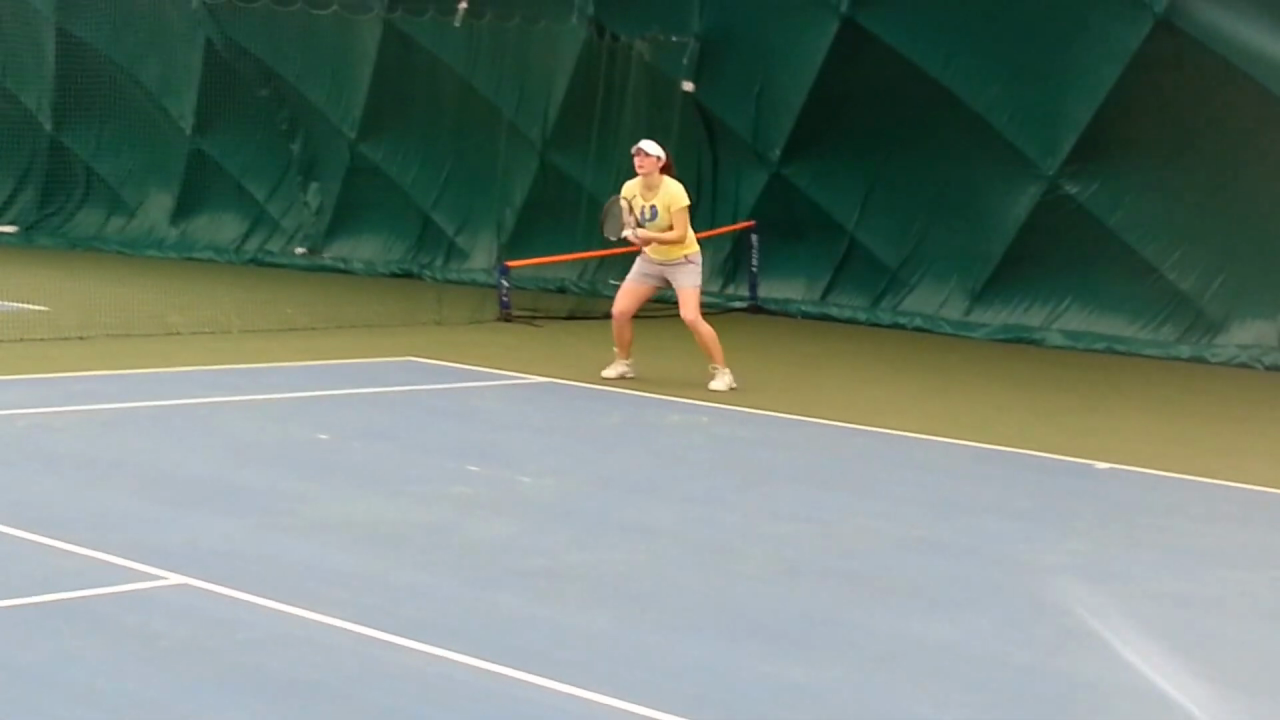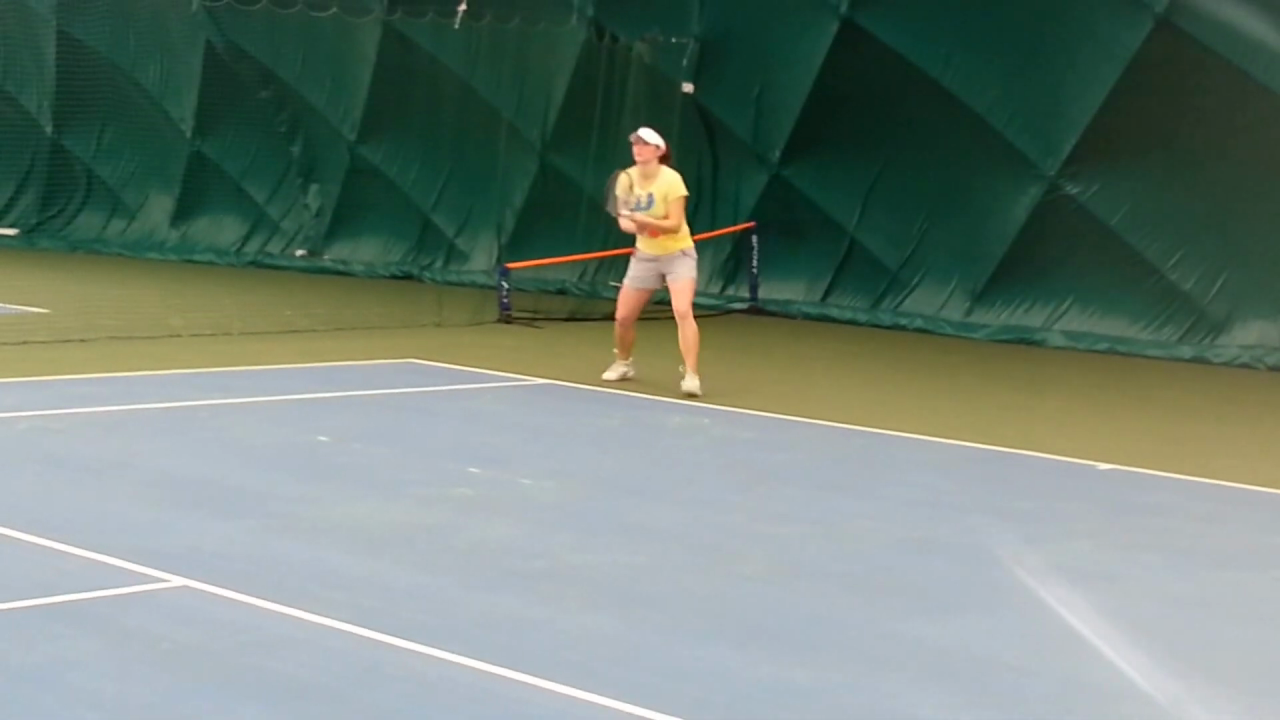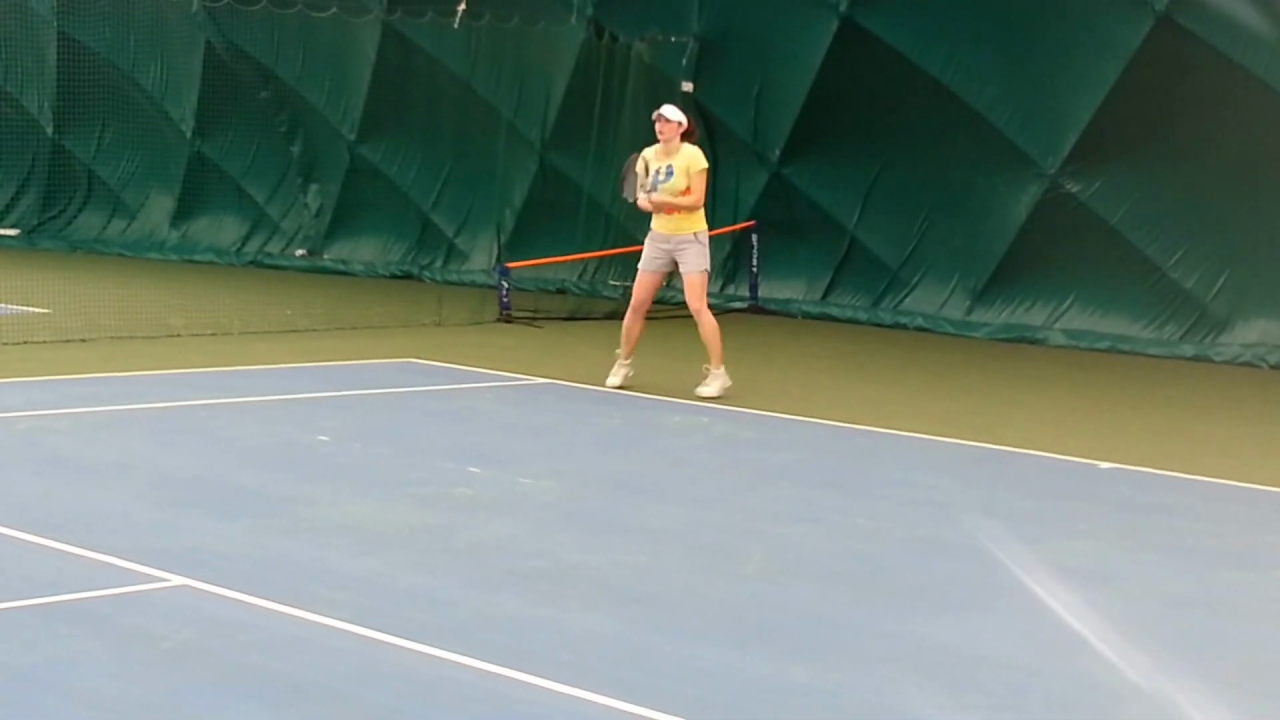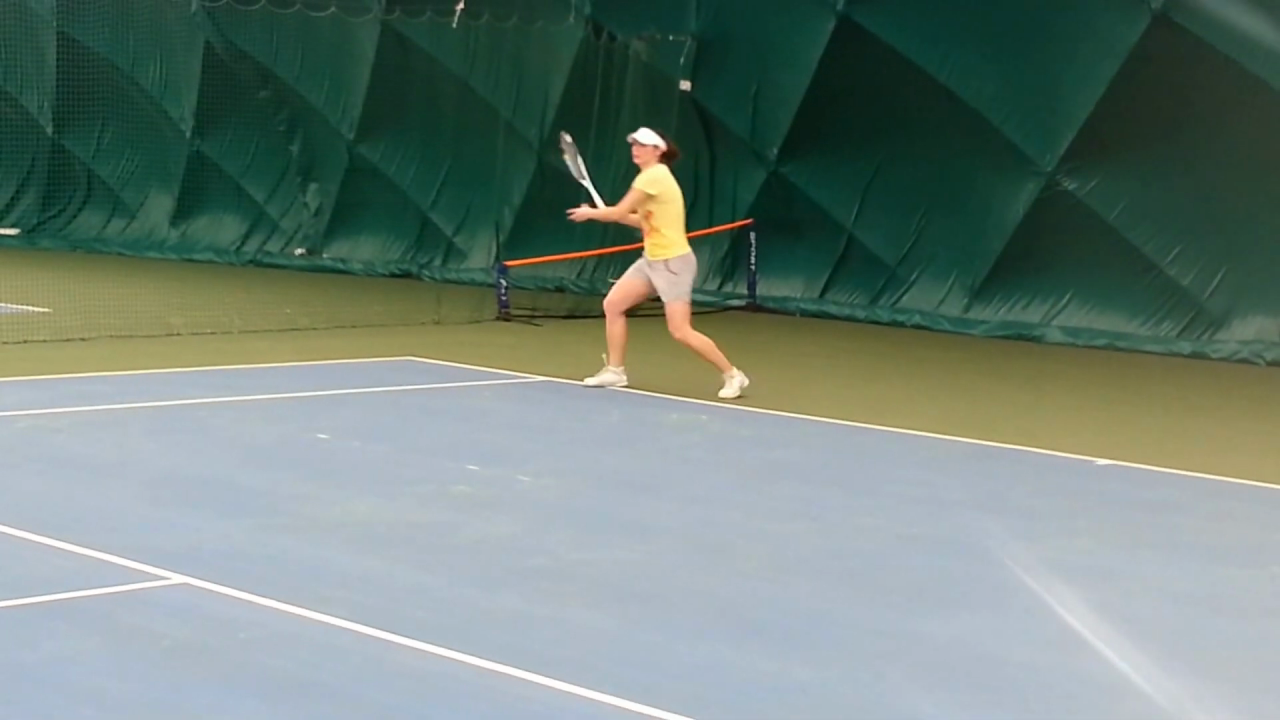
dt=0.4s
person 1, frame 1
left shoulder: (674, 190)
right shoulder: (629, 189)
left elbow: (680, 235)
right elbow: (631, 228)
left wrist: (650, 236)
right wrist: (636, 236)
left hip: (683, 259)
right hip: (650, 259)
left knee: (691, 317)
right knee: (620, 311)
left ankle: (722, 372)
right ankle: (623, 363)
person 1, frame 2
left shoulder: (671, 179)
right shoulder: (628, 179)
left elbow: (676, 224)
right elbow: (624, 220)
left wrist: (642, 219)
right wrist: (633, 226)
left hip: (679, 254)
right hip: (645, 255)
left knee: (682, 310)
right knee: (623, 316)
left ankle: (691, 375)
right ankle: (623, 363)
person 1, frame 3
left shoulder: (693, 154)
right shoulder: (647, 156)
left elbow: (697, 199)
right elbow: (642, 198)
left wrist: (662, 199)
right wrist: (647, 200)
left hip: (691, 238)
right hip: (659, 238)
left knee: (697, 305)
right knee: (637, 305)
left ankle: (717, 372)
right ankle: (624, 364)
person 1, frame 4
left shoulder: (653, 177)
right shoulder: (651, 175)
left elbow: (619, 212)
left wrist: (589, 213)
right wrist: (620, 218)
left hip: (673, 261)
right hip: (652, 260)
left knee: (681, 332)
right knee: (612, 305)
left ankle: (733, 374)
right ankle: (615, 370)
